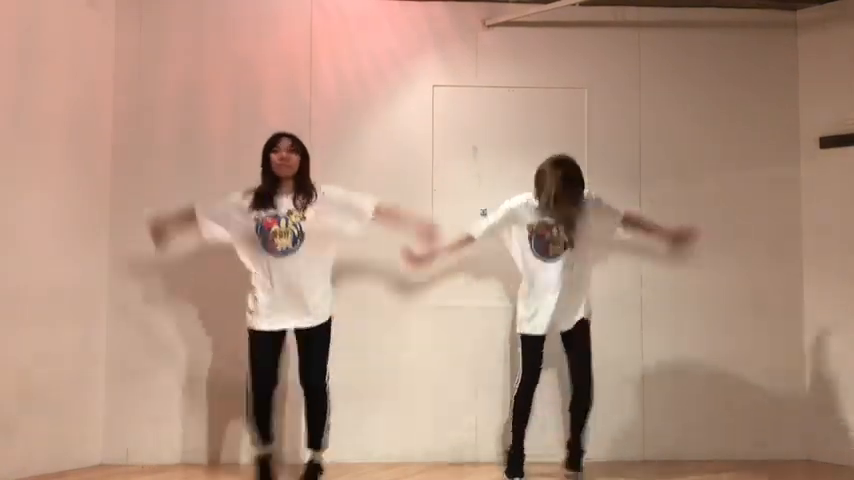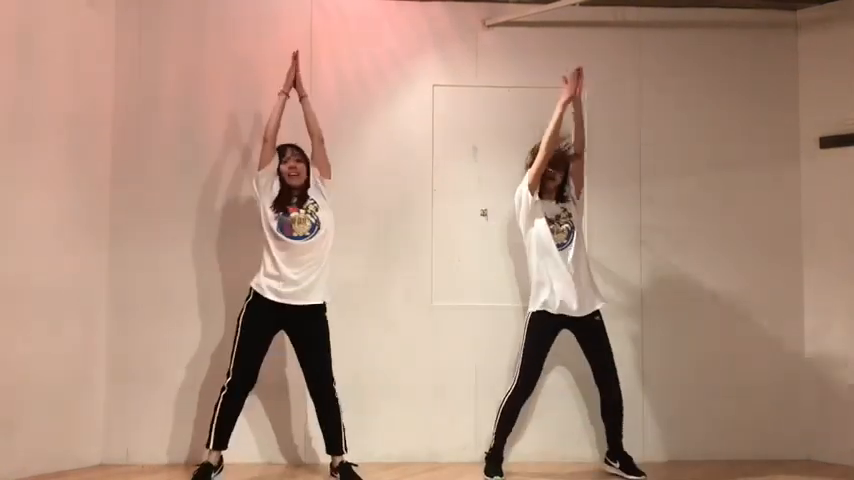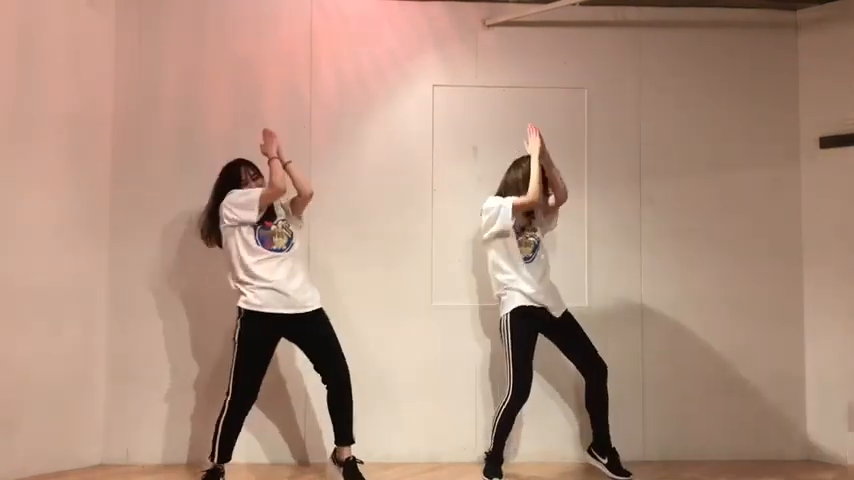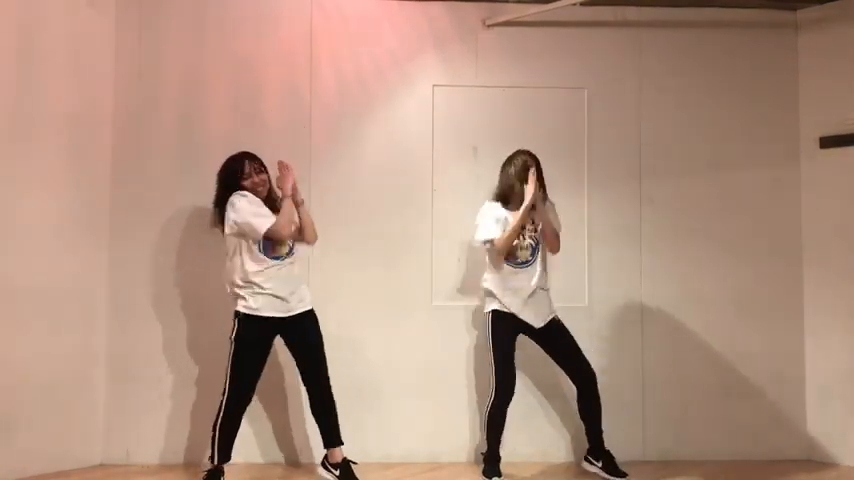
dt=0.4s
person 1, frame 1
left shoulder: (322, 200)
right shoulder: (251, 202)
left elbow: (370, 208)
right elbow: (206, 214)
left wrist: (415, 223)
right wrist: (168, 223)
left hip: (313, 309)
right hip: (266, 311)
left knee: (313, 384)
right knee: (262, 386)
right ankle: (264, 451)
person 1, frame 2
left shoulder: (318, 191)
right shoulder: (268, 191)
left elbow: (318, 140)
right elbow: (270, 138)
left wrist: (302, 92)
right wrist: (284, 89)
left hip: (309, 304)
right hip: (266, 299)
left knee: (322, 385)
right knee: (239, 380)
person 1, frame 3
left shoulder: (280, 210)
right shoulder: (233, 204)
left elbow: (306, 193)
right elbow: (280, 187)
left wrist: (279, 157)
right wrist: (275, 156)
left hip: (303, 306)
right hip: (258, 310)
left knee: (338, 375)
right knee: (242, 392)
person 1, frame 4
left shoulder: (277, 206)
right shoulder: (240, 203)
left elbow: (310, 236)
right elbow: (277, 233)
left wrist: (296, 196)
right wrist: (288, 194)
left hip: (297, 307)
right hip: (255, 311)
left knee: (318, 380)
right knee: (238, 391)
person 2, frame 1
left shoulder: (588, 206)
right shoulder: (520, 208)
left elbow: (623, 219)
right elbow: (478, 232)
left wrist: (666, 233)
right wrist: (432, 253)
left hip: (575, 310)
right hip: (534, 310)
left knee: (583, 383)
right knee: (528, 381)
left ankle: (575, 449)
right ankle: (515, 452)
person 2, frame 2
left shoulder: (572, 201)
right shoulder: (526, 202)
left elbow: (579, 153)
right elbow: (543, 155)
left wrist: (576, 102)
right wrist: (562, 103)
left hip: (584, 304)
right hip: (546, 305)
left knee: (609, 380)
right knee: (524, 384)
person 2, frame 3
left shoulder: (535, 214)
right shoulder: (494, 207)
left elbow: (559, 197)
right elbow: (533, 198)
left wrist: (543, 153)
right wrist: (534, 155)
left hip: (549, 303)
right hip: (517, 306)
left knee: (596, 369)
right knee: (520, 388)
left ankle: (601, 448)
person 2, frame 4
left shoulder: (546, 209)
right shoulder: (492, 210)
left elbow: (553, 247)
right elbow: (501, 248)
left wrist: (538, 205)
right wrist: (525, 205)
left hip: (540, 308)
right hip: (503, 308)
left knee: (585, 377)
right knee: (503, 388)
